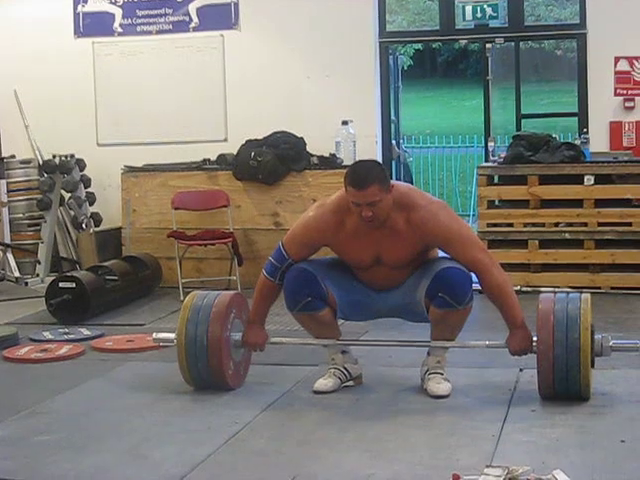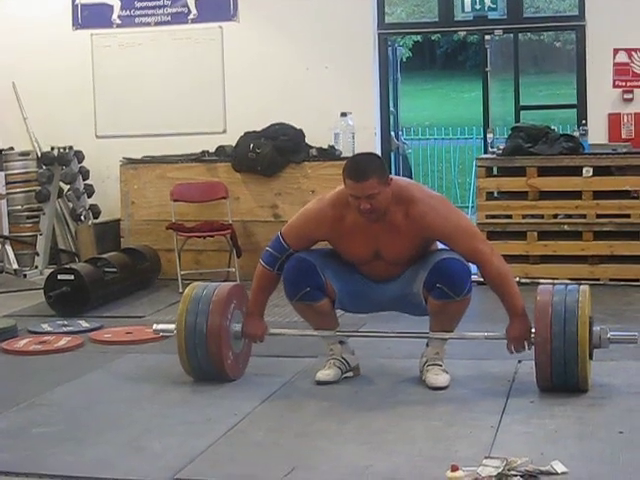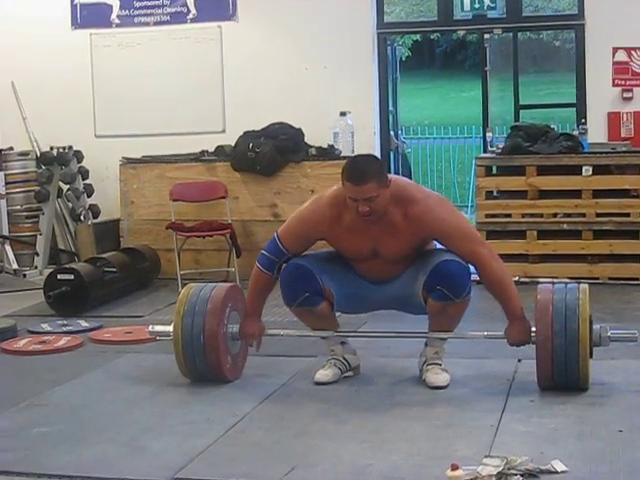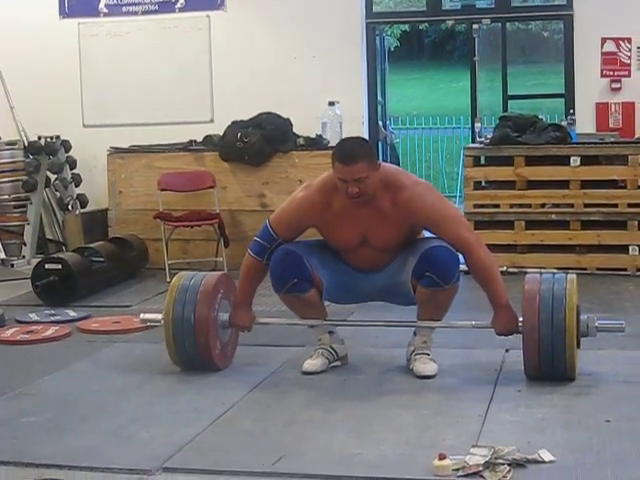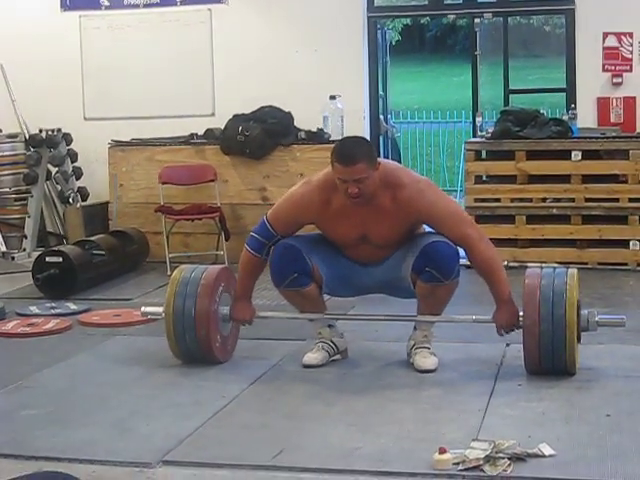
dt=1s
person 1, frame 1
left shoulder: (425, 213)
right shoulder: (326, 217)
left elbow: (485, 265)
right elbow: (277, 264)
left wrist: (517, 328)
right wrist: (255, 323)
left hip: (416, 289)
right hip: (359, 289)
left knee: (456, 280)
right knee: (298, 282)
left ankle: (435, 363)
right ankle: (342, 362)
person 1, frame 2
left shoulder: (424, 207)
right shoulder: (325, 211)
left elbow: (486, 255)
right elbow: (274, 255)
left wrist: (518, 317)
right wrist: (254, 315)
left hip: (414, 283)
right hip: (357, 284)
left knee: (454, 271)
right knee: (297, 272)
left ankle: (434, 355)
right ankle: (340, 353)
person 1, frame 3
left shoulder: (422, 207)
right shoulder: (323, 210)
left elbow: (484, 257)
right elbow: (272, 255)
left wrist: (516, 319)
right wrist: (252, 316)
left hip: (413, 281)
right hip: (355, 281)
left knee: (453, 273)
right knee: (295, 278)
left ankle: (433, 355)
right ankle: (341, 353)
person 1, frame 4
left shoulder: (411, 194)
right shoulder: (313, 198)
left elbow: (471, 245)
right elbow: (263, 245)
left wrist: (502, 308)
right wrist: (242, 305)
left hip: (401, 274)
right hip: (344, 275)
left knee: (443, 259)
right knee: (285, 264)
left ankle: (421, 344)
right ankle: (328, 342)
person 1, frame 5
left shoulder: (411, 191)
right shoulder: (312, 194)
left elbow: (474, 239)
right elbow: (260, 239)
left wrist: (504, 303)
right wrist: (242, 299)
left hip: (401, 265)
right hip: (343, 266)
left knee: (442, 254)
right knee: (284, 257)
left ankle: (421, 339)
right ankle: (328, 337)
